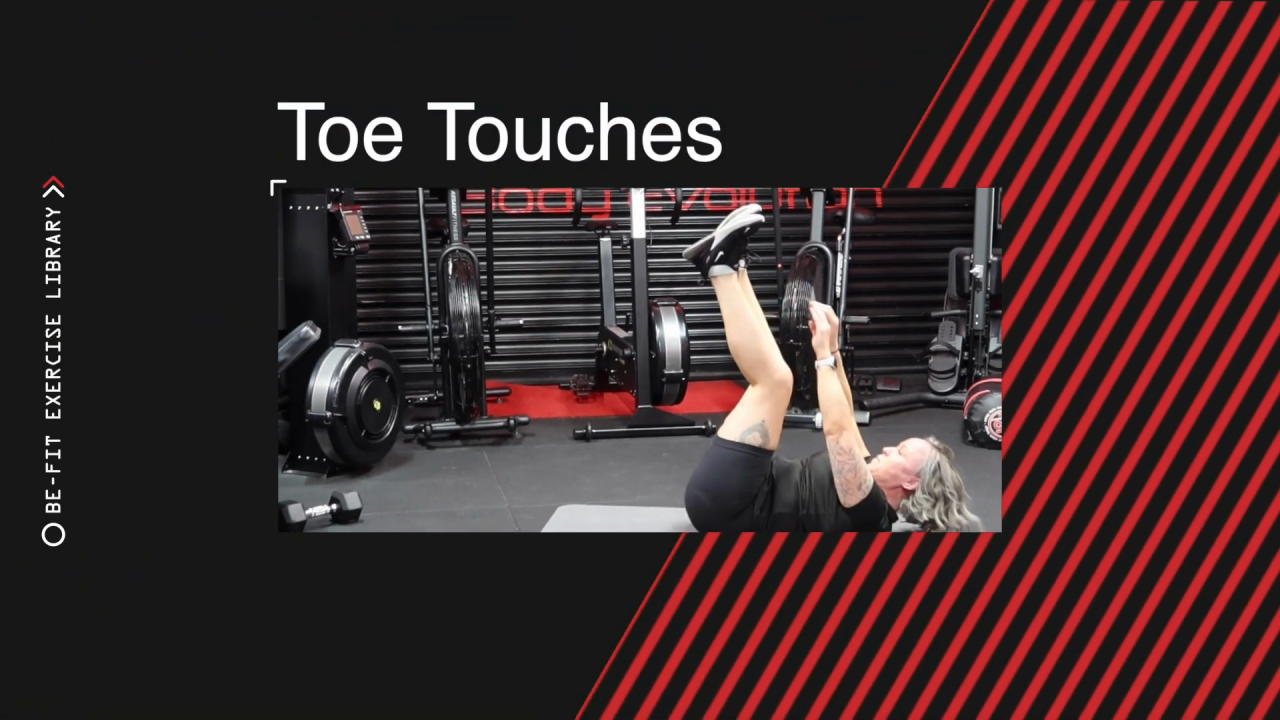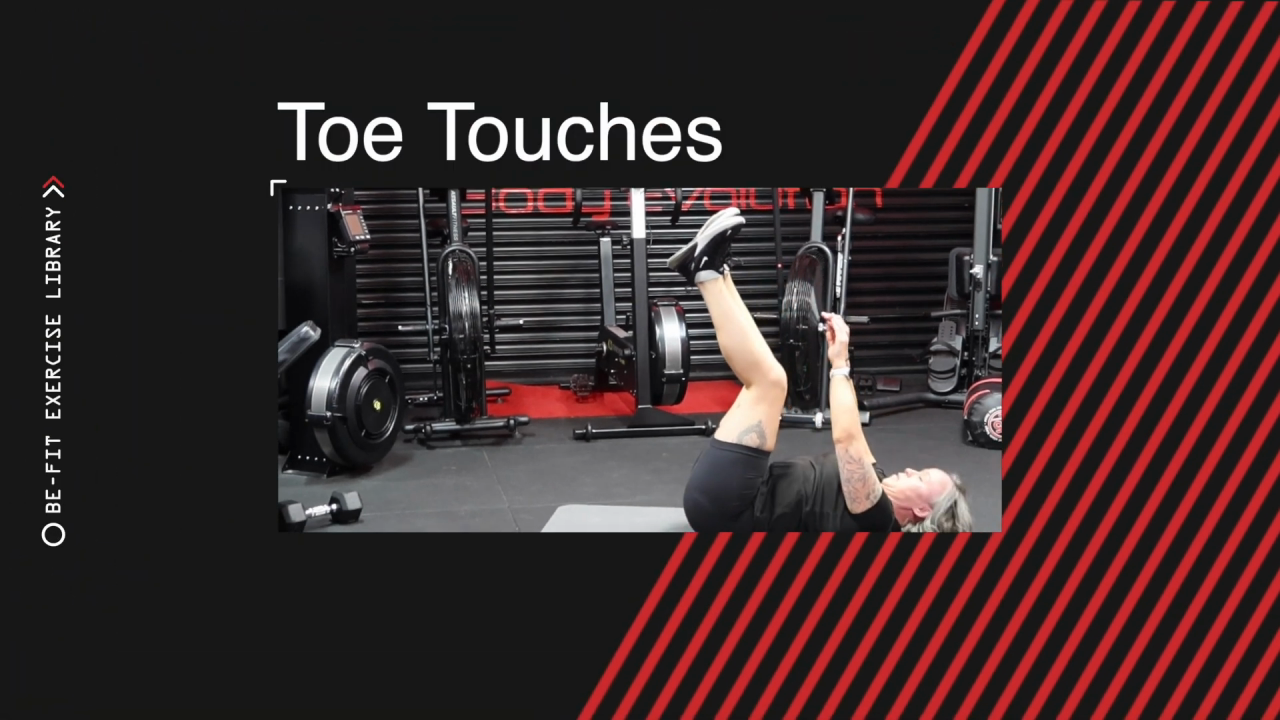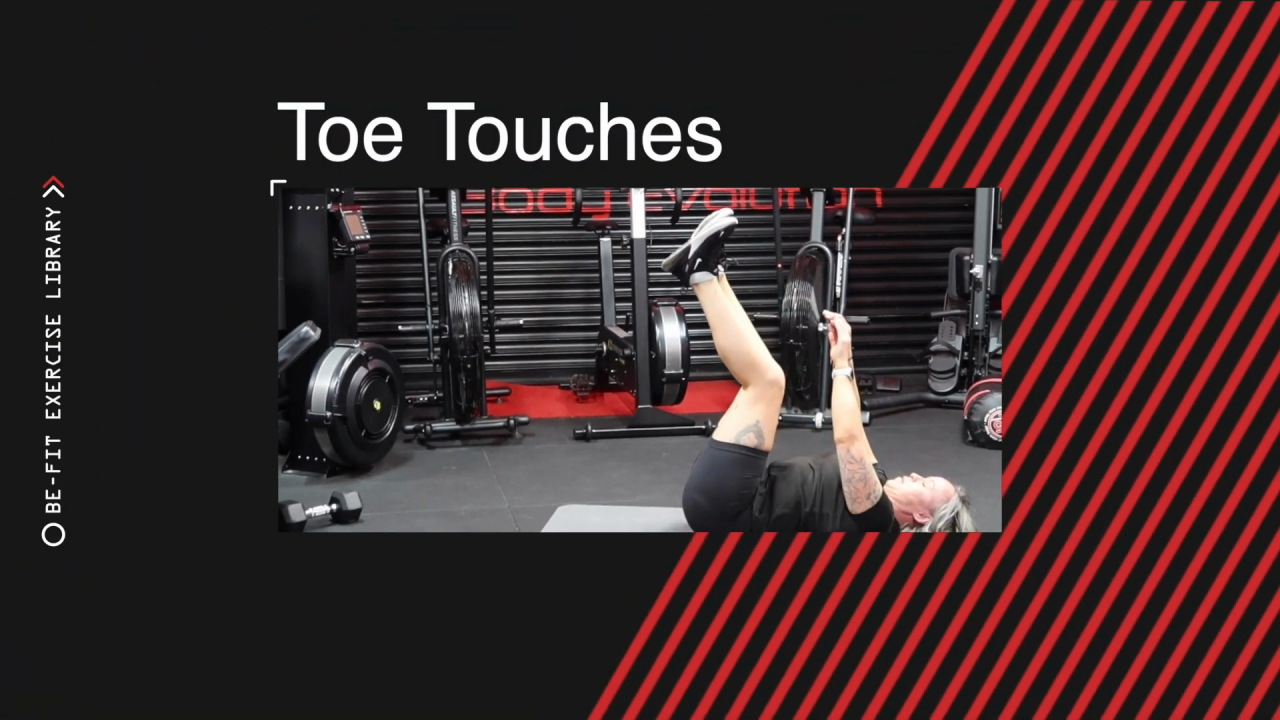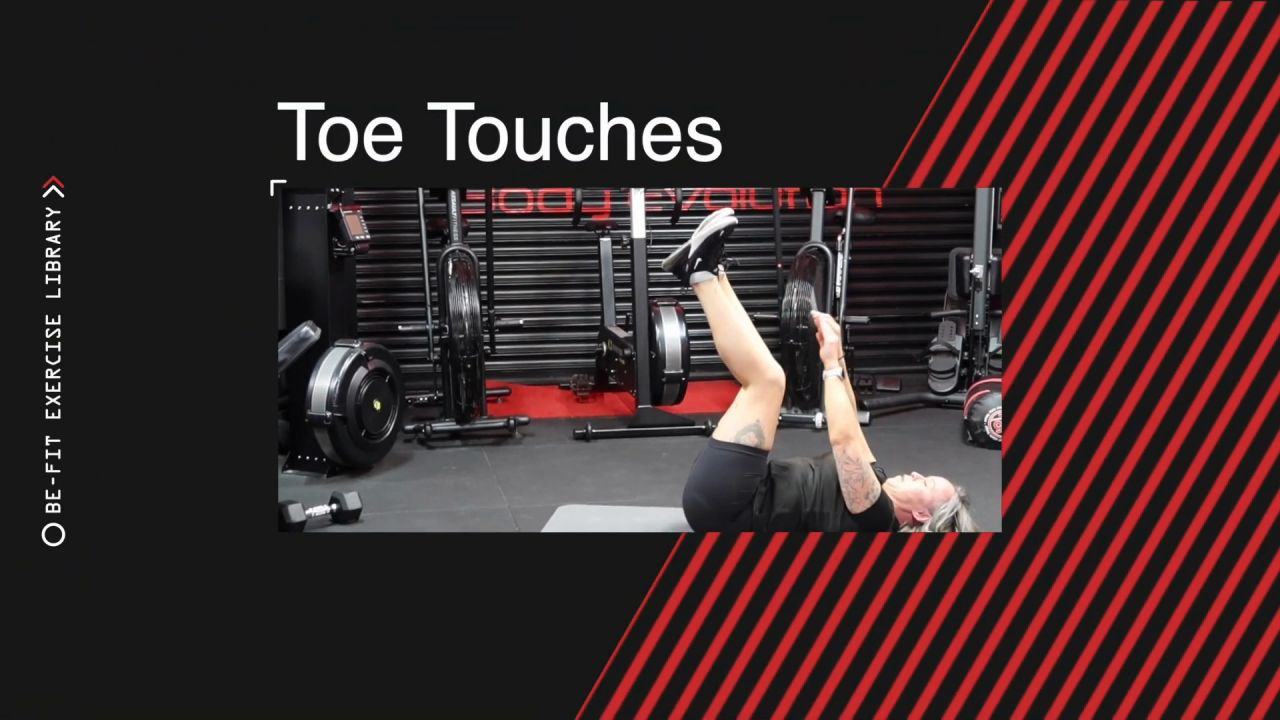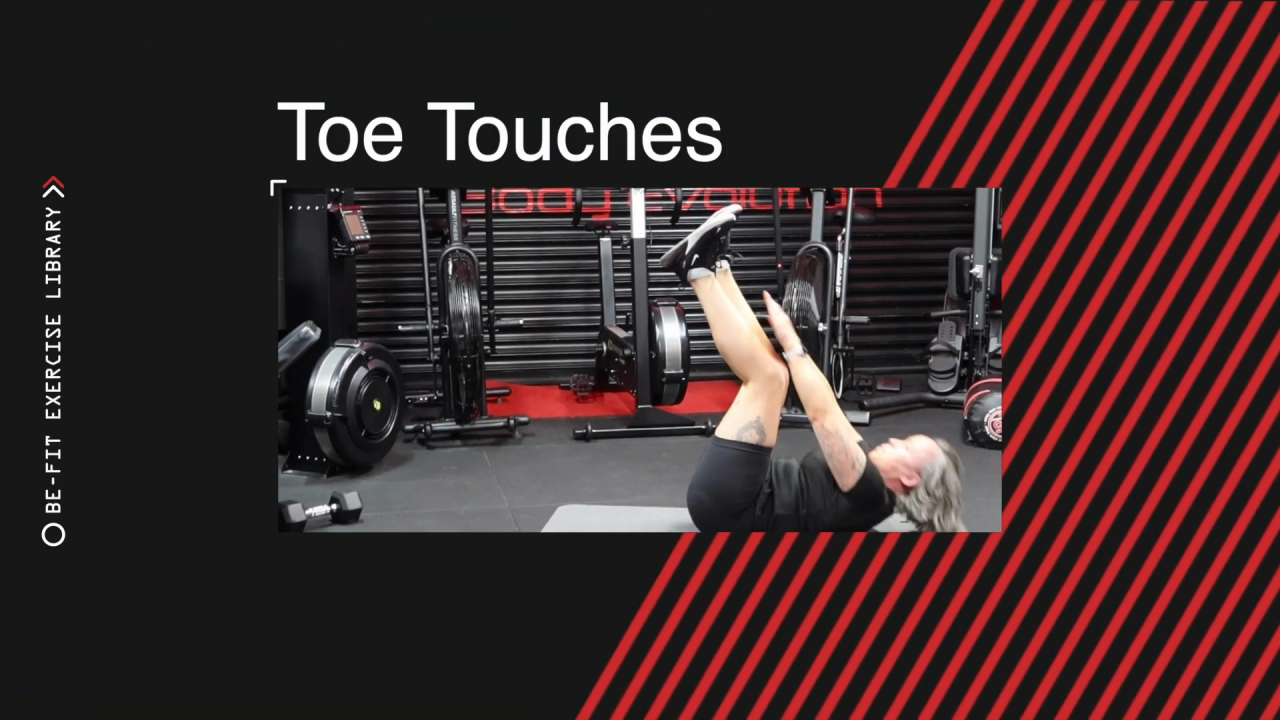
dt=0.3s
person 1, frame 1
left shoulder: (871, 511)
right shoulder: (874, 480)
left elbow: (837, 428)
right elbow: (843, 416)
left wrist: (825, 354)
right wrist: (831, 349)
left hip: (721, 503)
right hip: (726, 499)
left knee: (773, 379)
right knee: (772, 376)
left ankle: (722, 265)
right ankle: (728, 264)
person 1, frame 2
left shoulder: (876, 518)
right shoulder: (876, 491)
left elbow: (846, 437)
right elbow: (850, 429)
left wrist: (840, 366)
right wrist: (841, 359)
left hip: (721, 506)
right hip: (726, 502)
left knee: (768, 381)
right knee: (766, 378)
left ankle: (707, 271)
right ankle: (714, 271)
person 1, frame 3
left shoulder: (877, 517)
right shoulder: (878, 489)
left elbow: (848, 437)
right elbow: (853, 429)
left wrist: (841, 366)
right wrist: (844, 359)
left hip: (720, 507)
right hip: (724, 500)
left knee: (766, 380)
right knee: (764, 377)
left ankle: (702, 273)
right ankle: (707, 270)
person 1, frame 4
left shoulder: (877, 516)
right shoulder: (878, 488)
left elbow: (843, 437)
right elbow: (849, 426)
left wrist: (832, 366)
right wrist: (837, 358)
left hip: (721, 506)
right hip: (726, 500)
left knee: (766, 379)
right knee: (765, 377)
left ankle: (702, 272)
right ankle: (708, 270)
person 1, frame 5
left shoulder: (870, 492)
right shoulder: (869, 473)
left elbow: (823, 415)
right elbow: (828, 412)
left wrist: (789, 343)
right wrist: (789, 342)
left hip: (722, 507)
right hip: (725, 497)
left knee: (768, 376)
right knee: (769, 373)
left ankle: (699, 268)
right ankle: (713, 265)
